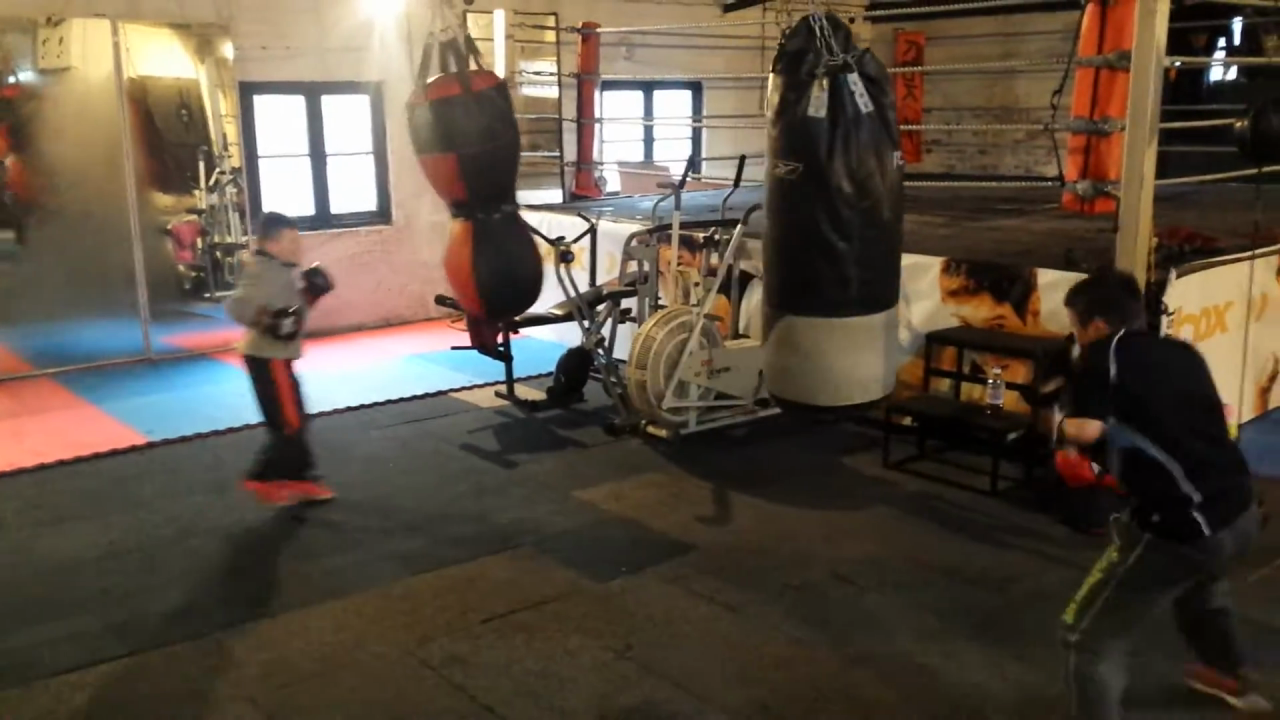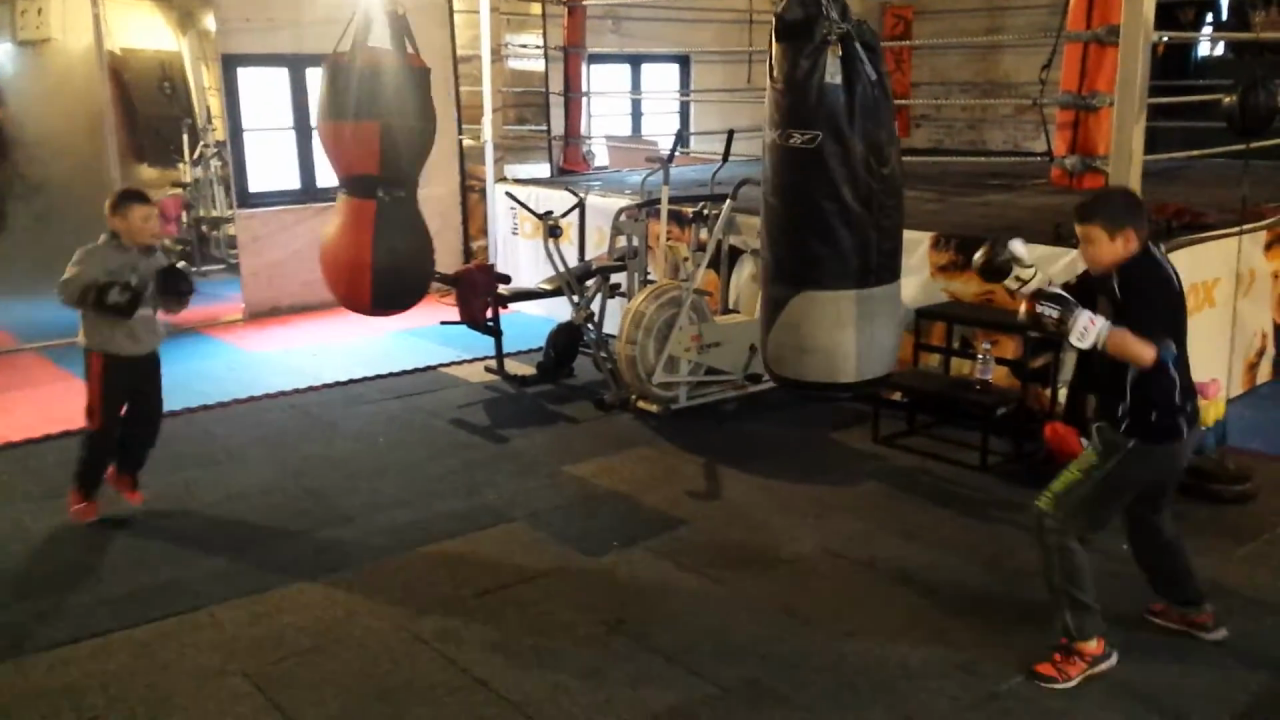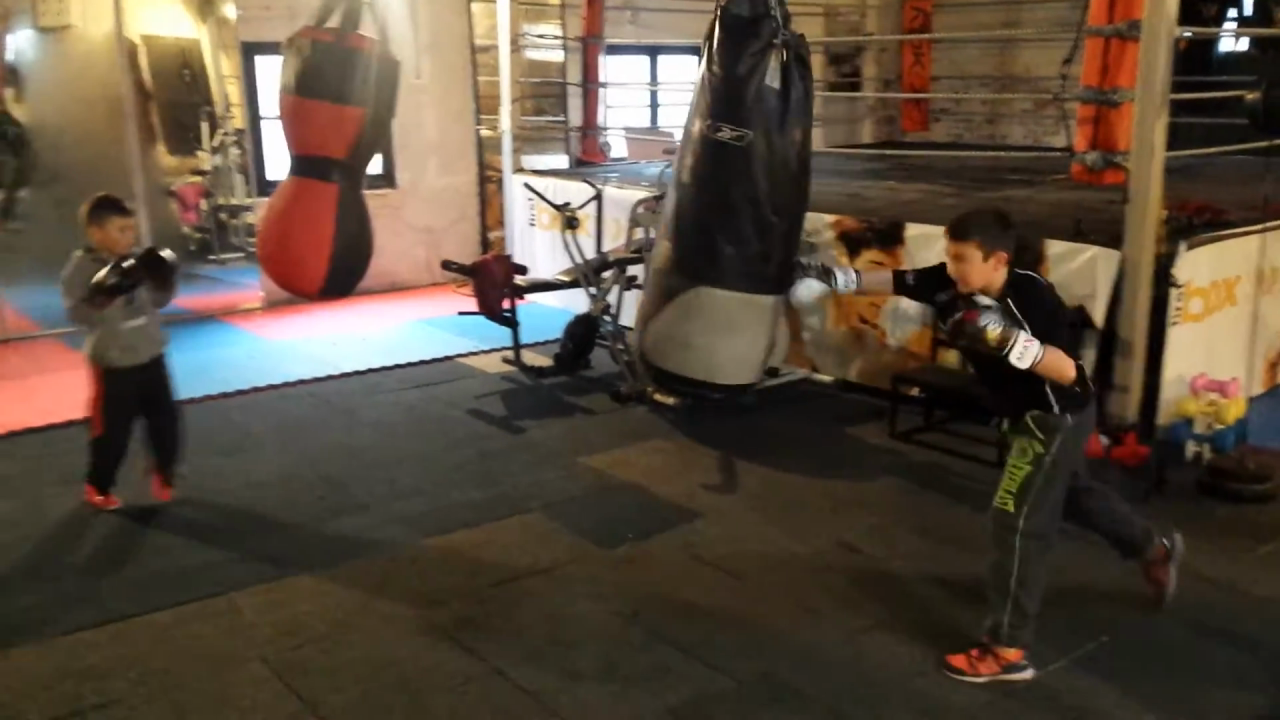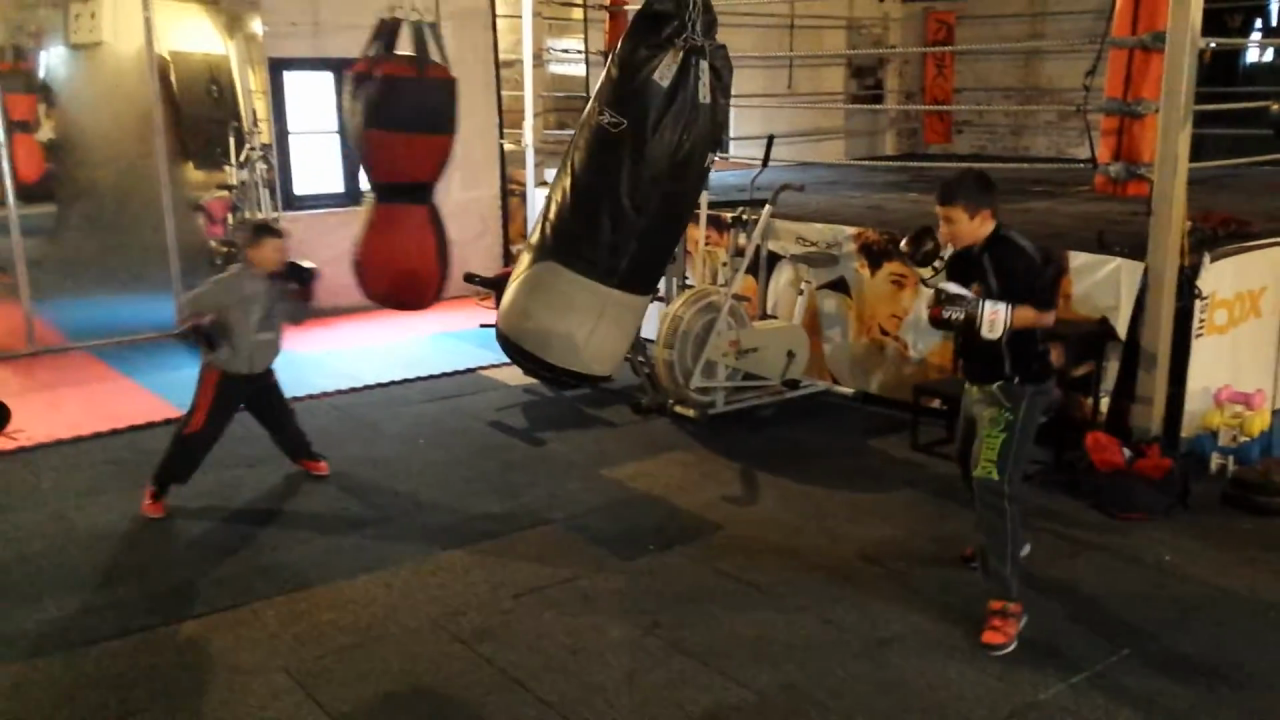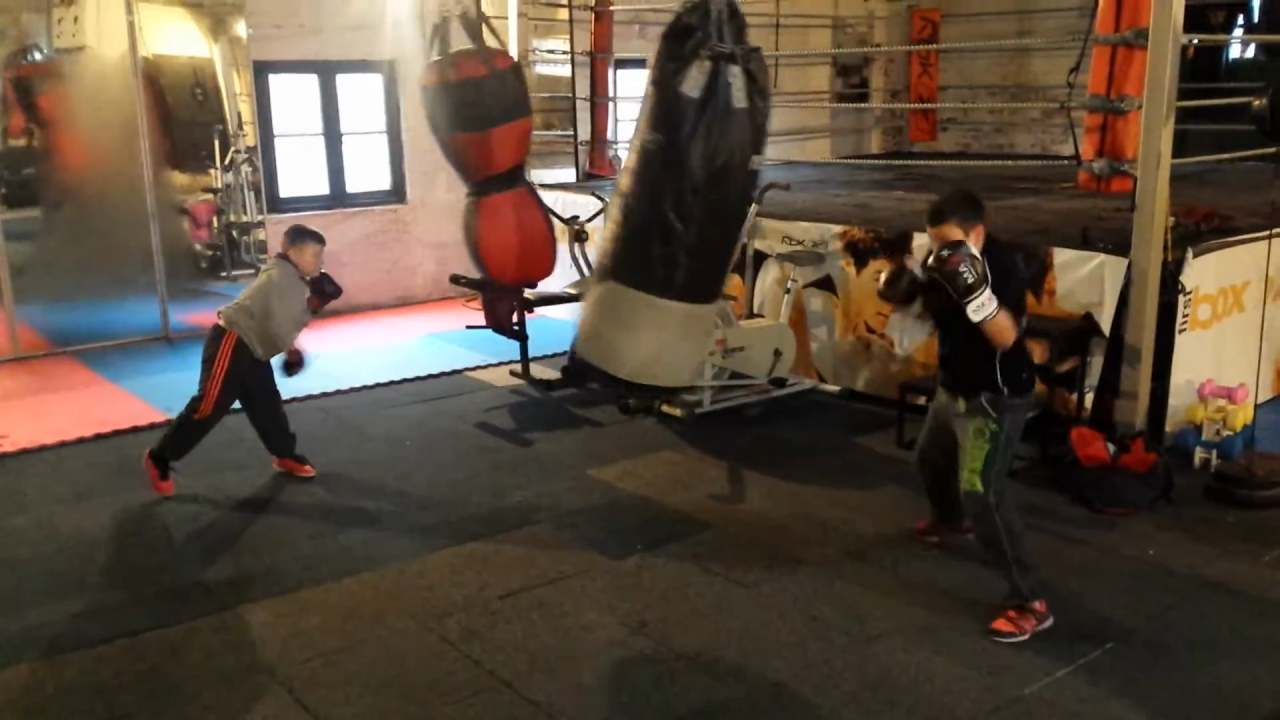
dt=0.5s
person 1, frame 1
left shoulder: (1099, 360)
right shoulder: (1178, 351)
left elbow: (1084, 429)
left wrist: (1064, 421)
left hip: (1173, 526)
right hip: (1236, 514)
left knee: (1091, 638)
right knee: (1195, 585)
right ankle: (1229, 674)
person 1, frame 2
left shoulder: (1147, 274)
right shoulder: (1134, 270)
left elbow: (1143, 352)
left wrist: (1076, 320)
left hip: (1140, 434)
right hip: (1170, 429)
left knee: (1056, 521)
right knee: (1146, 519)
left ankle: (1087, 644)
right ankle: (1192, 610)
person 1, frame 3
left shoulder: (1035, 294)
right shoulder: (950, 282)
left elbow: (1066, 372)
right elbow: (894, 280)
left wrist: (1006, 338)
right wrist: (832, 277)
left hip: (1057, 418)
right hip: (1025, 415)
left knee: (1014, 519)
right knee: (1073, 490)
left ankle: (1009, 650)
right ankle: (1154, 547)
person 1, frame 4
left shoulder: (1014, 254)
right shoulder: (966, 251)
left elbow: (1046, 314)
right elbow: (957, 297)
left wrist: (978, 312)
left hip: (1017, 385)
right hip: (980, 380)
left knee: (992, 482)
right knee: (969, 464)
left ankle: (1007, 605)
right ankle: (1005, 539)
person 1, frame 5
left shoulder: (1006, 267)
right shoulder: (945, 267)
left elbow: (1007, 335)
left wrist: (975, 288)
left hip: (997, 398)
right hip: (954, 388)
left knee: (979, 494)
right knee: (931, 461)
left ankle: (1030, 600)
right ankle: (951, 521)
person 2, frame 1
left shoulder: (282, 272)
right shoulder: (263, 273)
left elbow: (291, 306)
right elbow: (236, 307)
left wrist: (310, 293)
right wrist: (266, 319)
left hip: (277, 357)
right hip: (268, 359)
left knee: (293, 420)
right knee: (289, 422)
left ankle: (299, 478)
right ankle: (265, 479)
person 2, frame 2
left shoulder: (155, 259)
right shoulder: (95, 255)
left elbow: (171, 305)
right elbow: (67, 290)
left wrist: (179, 293)
right wrist: (96, 295)
left hip: (146, 353)
right hip: (107, 354)
left knee: (148, 418)
right knee: (103, 424)
left ankle: (123, 471)
right ankle: (84, 491)
person 2, frame 3
left shoulder: (135, 258)
right shoulder: (79, 270)
left elbow: (159, 301)
right elbow: (78, 315)
left wrist: (165, 281)
right wrist: (103, 295)
left hip: (151, 356)
right hip: (112, 364)
left knee: (165, 420)
right knee: (111, 432)
left ankle: (162, 470)
right ankle: (98, 484)
person 2, frame 4
left shoulder: (278, 283)
right shoulder: (236, 282)
left elbow: (295, 315)
right elbow: (192, 304)
left wrist: (303, 291)
right wrist: (200, 326)
left hip: (259, 370)
right hip: (224, 371)
left knee: (281, 415)
right knee: (199, 431)
left ankle: (304, 455)
right ankle: (158, 488)
person 2, frame 5
left shoulder: (294, 280)
right shoulder: (282, 277)
left elbow: (296, 320)
right elbow: (281, 322)
left wrist: (315, 301)
right wrist: (292, 351)
left hip: (256, 352)
right hip: (232, 343)
left knee: (269, 406)
right knee: (209, 408)
left ankle: (285, 456)
right ankle: (159, 460)
